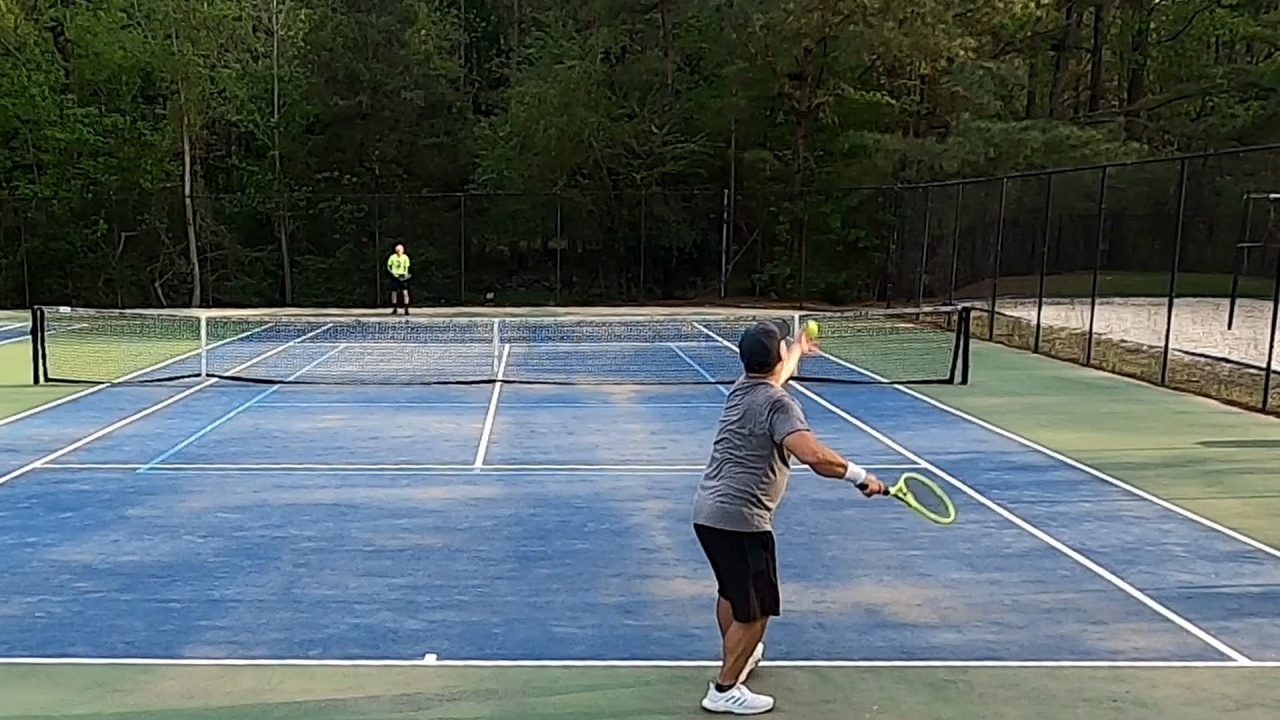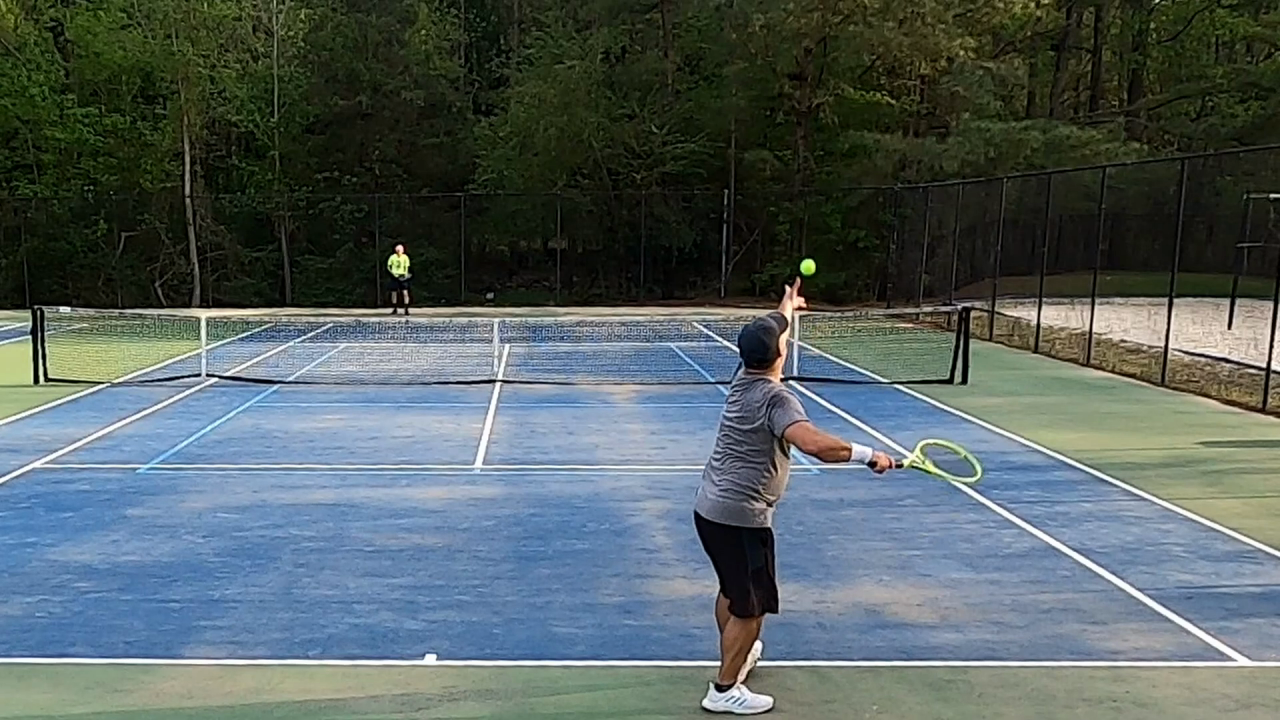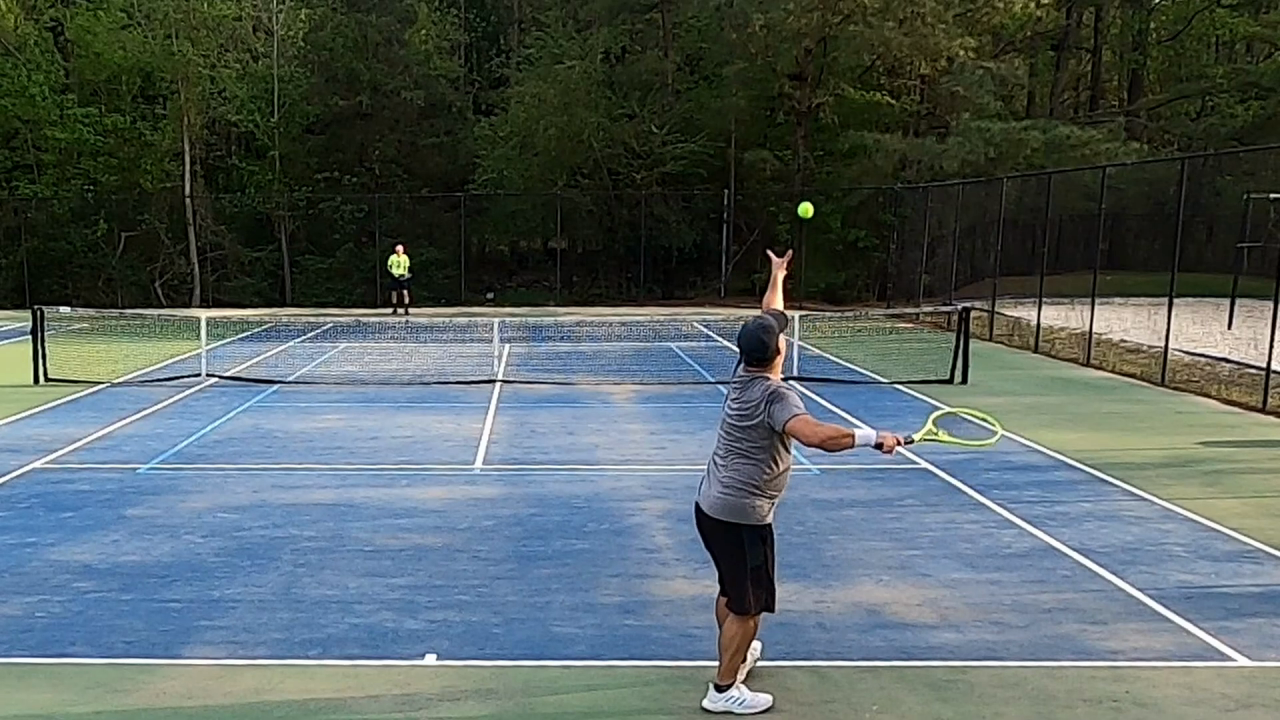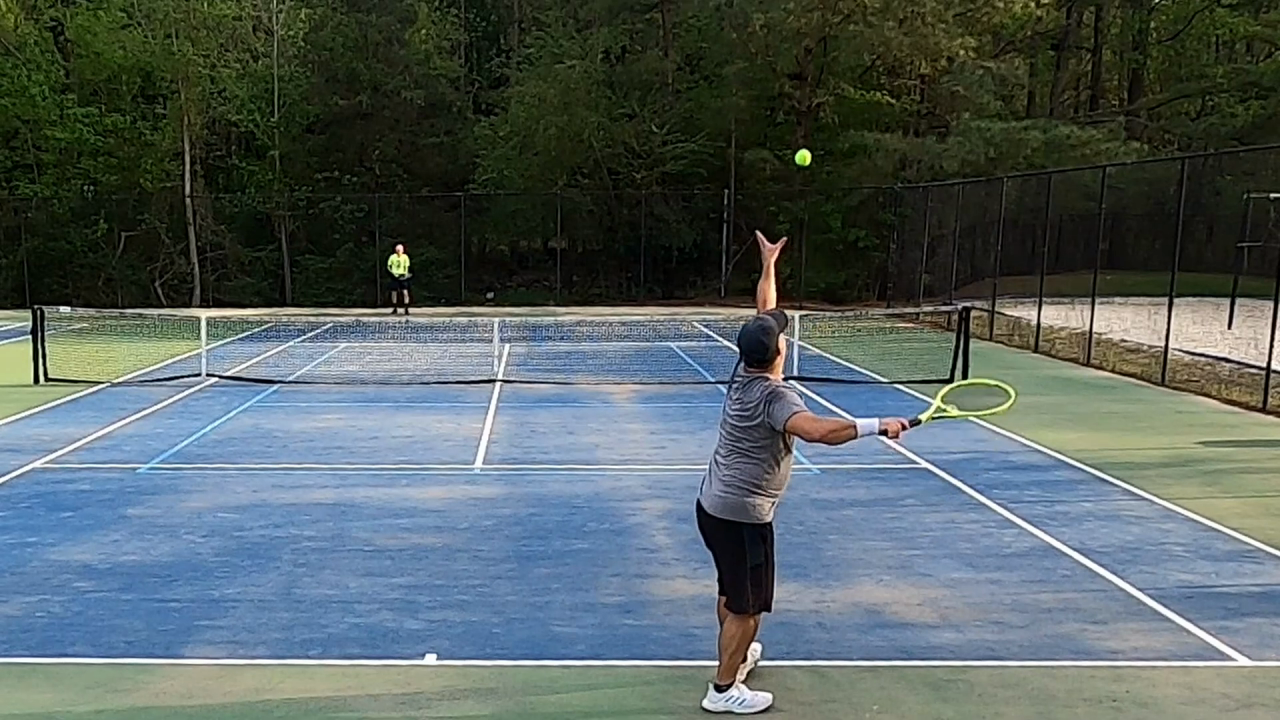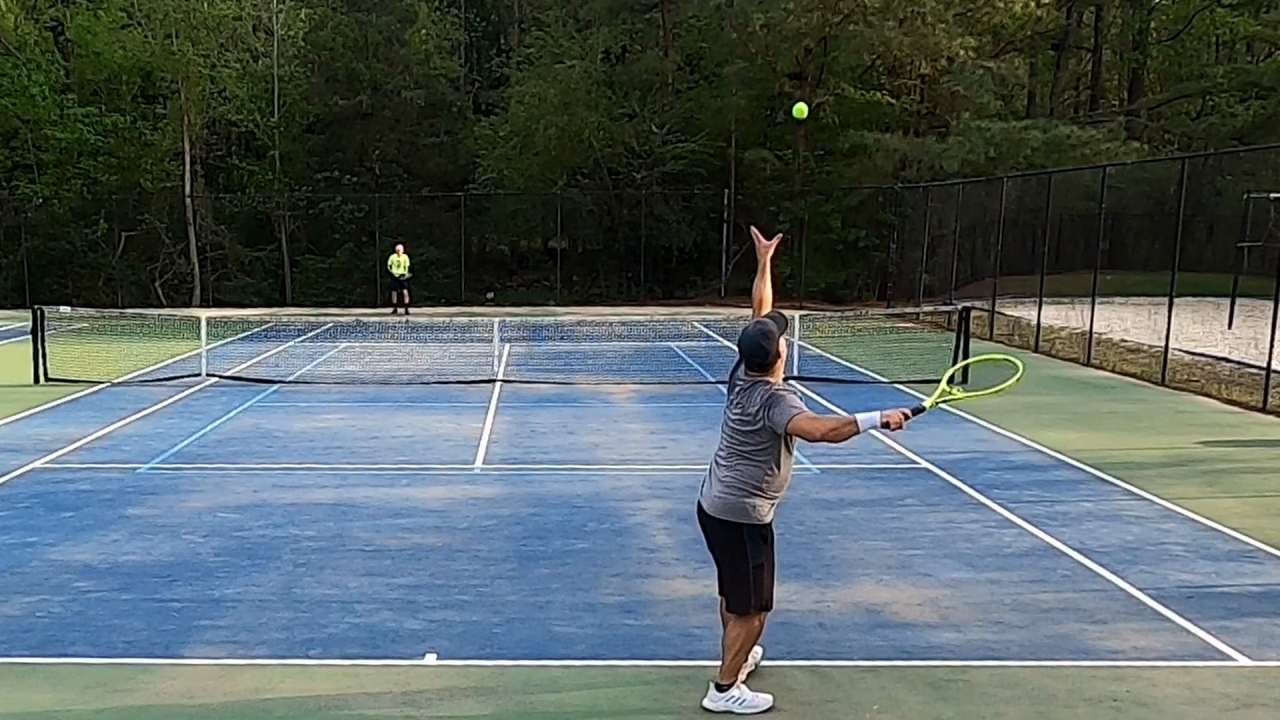
dt=0.5s
person 1, frame 1
left shoulder: (742, 388)
right shoulder: (778, 403)
left elbow: (775, 376)
right elbow: (813, 455)
left wrist: (800, 350)
right wrist: (859, 476)
left hip: (708, 513)
right hip: (740, 521)
left knee: (732, 593)
right knee: (754, 610)
left ankle: (737, 657)
right ankle: (725, 690)
person 1, frame 2
left shoulder: (743, 380)
right shoulder: (776, 398)
left elbow: (766, 340)
right elbow: (815, 443)
left wrist: (787, 309)
right wrist: (867, 454)
left hip: (709, 509)
right hip: (740, 518)
left knee: (731, 593)
right knee: (751, 608)
left ankle: (737, 654)
right ankle: (724, 690)
person 1, frame 3
left shoulder: (743, 372)
right shoulder: (776, 395)
left elbow: (765, 322)
right elbow: (816, 435)
left wrist: (777, 276)
right wrist: (873, 437)
left hip: (711, 505)
right hip: (742, 515)
left knee: (731, 593)
right knee: (748, 606)
left ankle: (736, 654)
right ankle: (724, 690)
person 1, frame 4
left shoulder: (744, 372)
right shoulder: (775, 396)
left elbow: (764, 313)
right elbow: (818, 429)
left wrist: (769, 264)
right wrist: (876, 425)
left hip: (714, 505)
right hip: (742, 515)
left knee: (732, 595)
right knee: (746, 607)
left ankle: (736, 656)
right ankle: (723, 689)
person 1, frame 5
left shoulder: (743, 373)
right shoulder: (776, 400)
left elbow: (760, 313)
right elbow: (819, 429)
left wrist: (764, 261)
right wrist: (877, 418)
left hip: (714, 504)
right hip: (742, 515)
left knee: (734, 596)
right knee: (750, 609)
left ankle: (738, 657)
right ankle: (725, 689)
